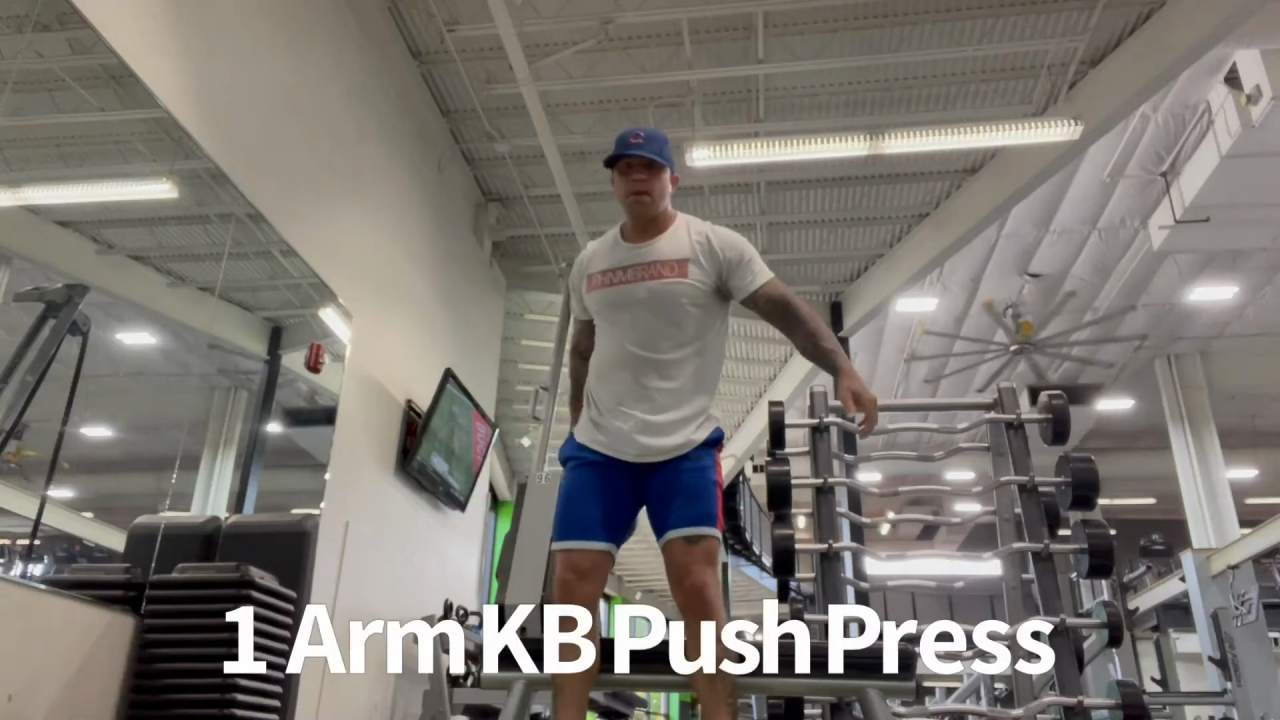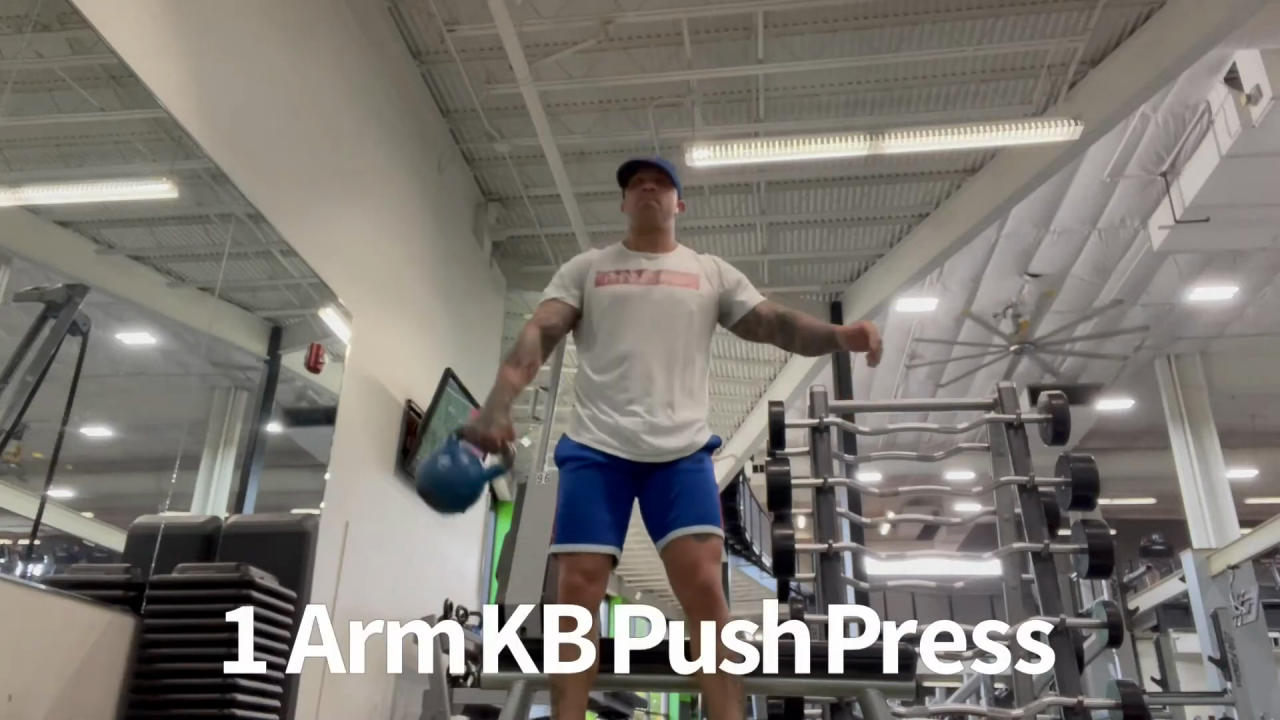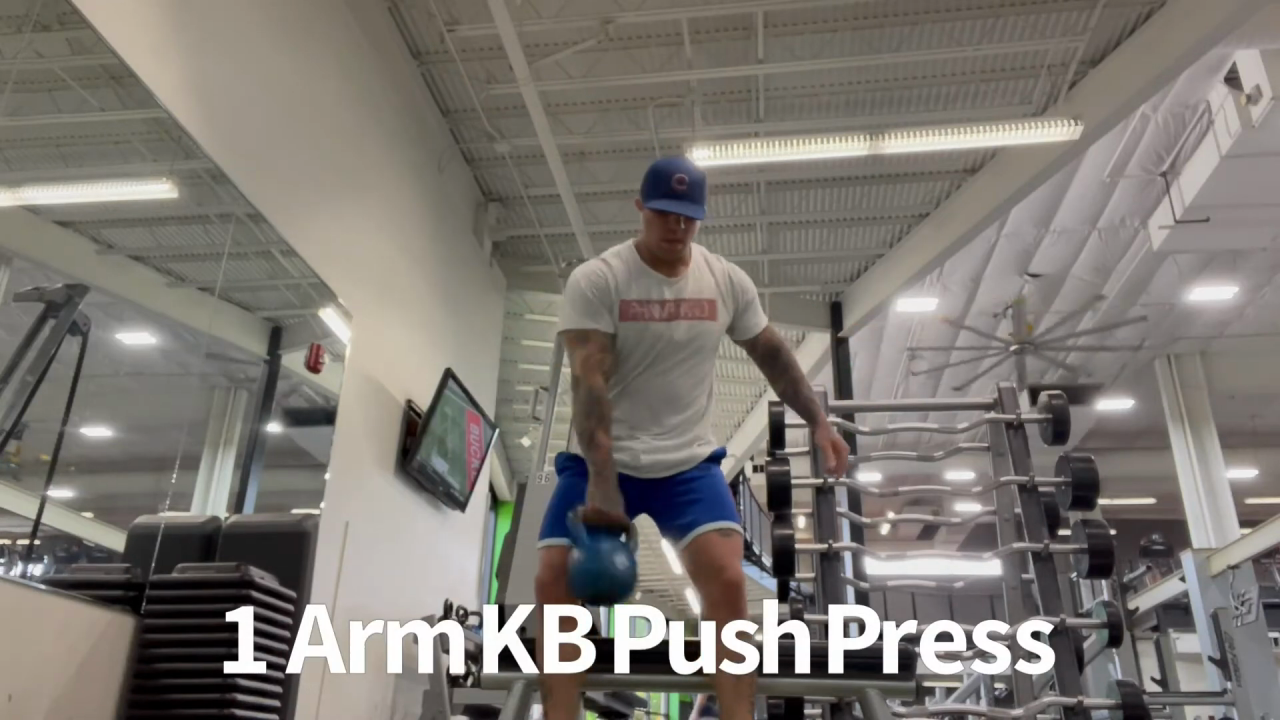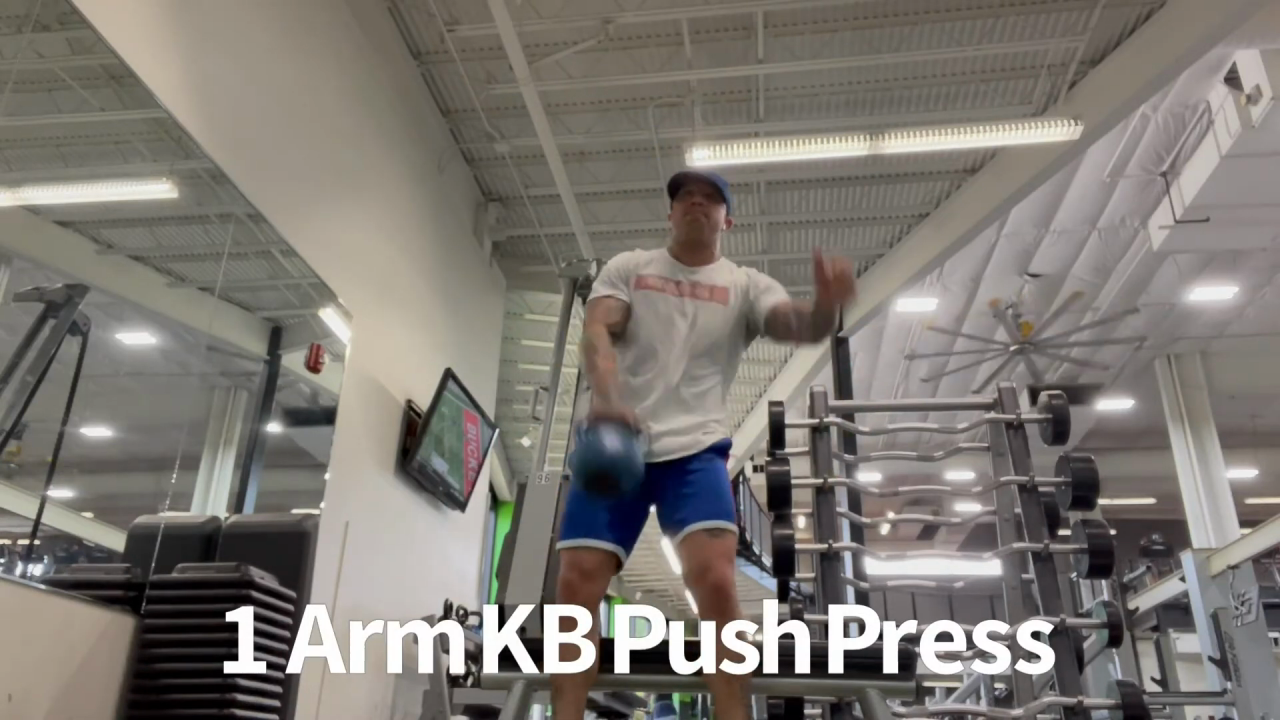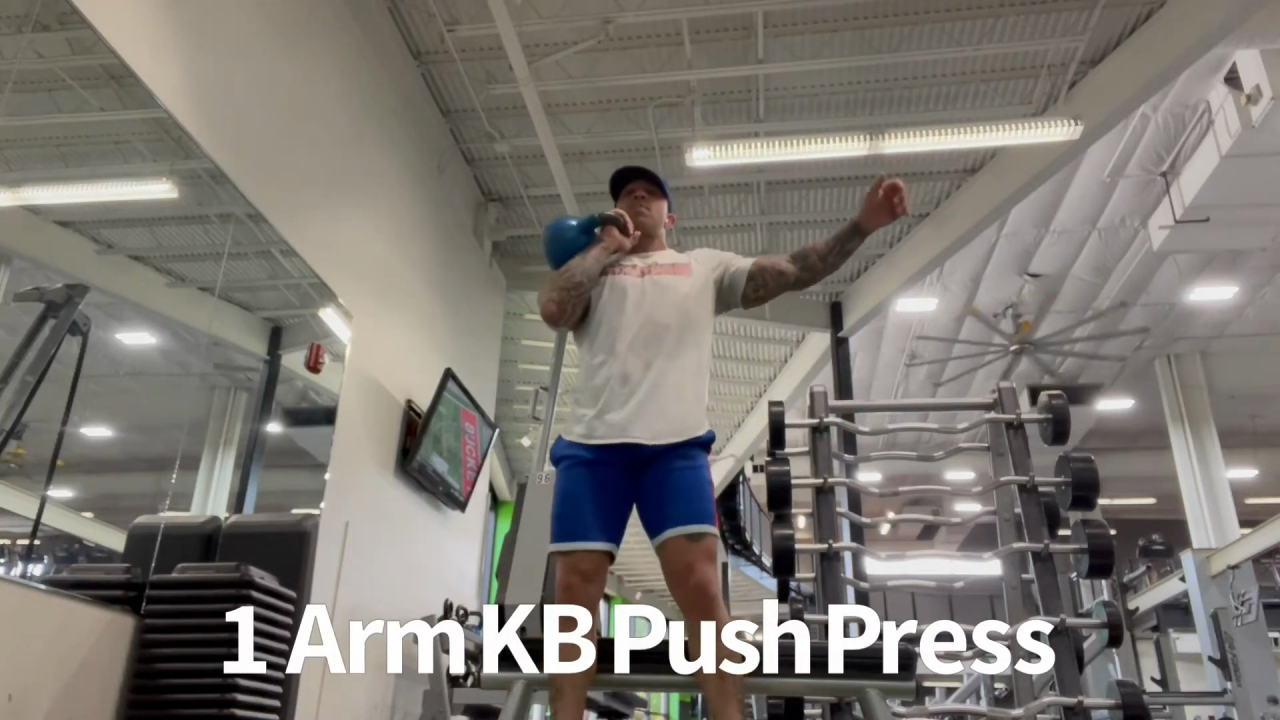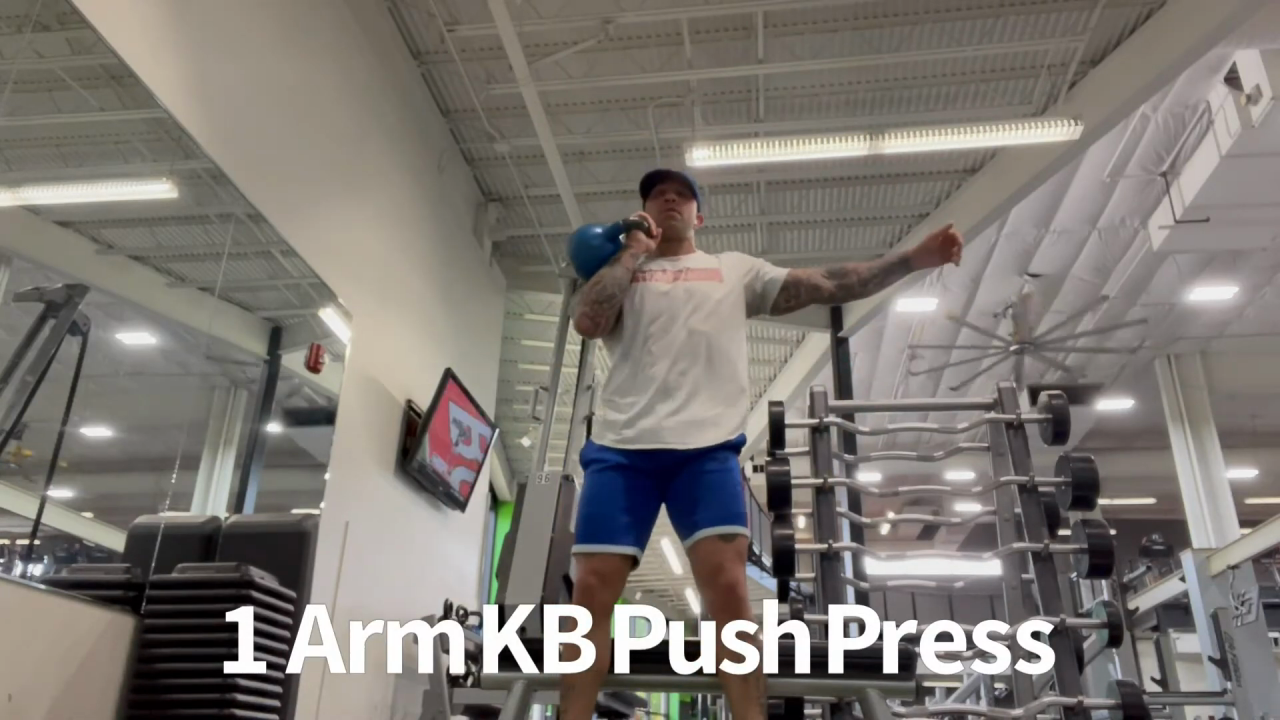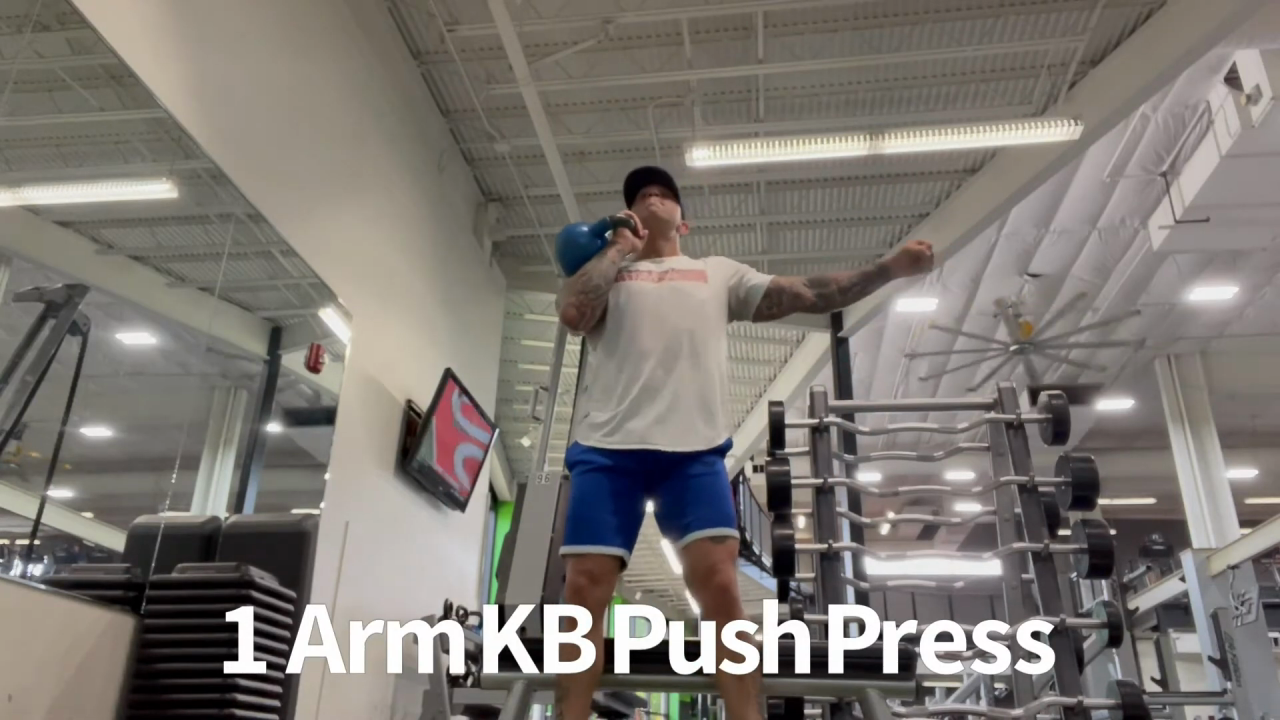
dt=0.7s
person 1, frame 1
left shoulder: (716, 246)
right shoulder: (589, 263)
left elbow: (786, 310)
left wrist: (844, 371)
right wrist: (579, 428)
left hip: (685, 447)
right hip: (597, 449)
left knee: (697, 590)
right knee: (572, 589)
person 1, frame 2
left shoulder: (713, 273)
right shoulder: (585, 268)
left elbow: (775, 323)
right elbow: (539, 336)
left wrist: (839, 334)
right wrist: (497, 407)
left hip: (682, 450)
right hip: (595, 448)
left knee: (704, 587)
right knee: (577, 590)
person 1, frame 3
left shoulder: (728, 281)
right shoulder: (595, 279)
left elbow: (772, 354)
right elbow: (589, 381)
left wrist: (817, 421)
right wrist: (601, 480)
left hip: (689, 463)
right hip: (602, 460)
left knee: (727, 583)
right knee: (555, 585)
person 1, frame 4
left shoulder: (747, 285)
right shoulder: (627, 269)
left elbow: (797, 326)
right elbow: (596, 334)
left wrist: (827, 302)
right wrist: (605, 401)
left hip: (695, 453)
left knee: (717, 583)
right knee: (575, 588)
person 1, frame 5
left shoulder: (705, 266)
right shoulder: (590, 268)
left elbow: (792, 272)
right elbow: (552, 309)
left wrist: (863, 225)
right wrist: (605, 247)
left hip: (675, 442)
right hip: (592, 443)
left knee: (701, 589)
right knee: (575, 590)
person 1, frame 6
left shoulder: (734, 269)
right shoulder: (618, 271)
left elbow: (826, 286)
right elbow: (586, 322)
left wrist: (915, 258)
right wrist: (632, 252)
left hip: (705, 447)
right hip: (621, 447)
left knee: (728, 588)
right knee: (592, 591)
person 1, frame 7
left shoulder: (717, 273)
right shoulder: (606, 272)
left elbow: (808, 294)
right elbow: (573, 312)
left wrist: (892, 266)
right wrist: (619, 247)
left hip: (694, 449)
right hip: (608, 449)
left knee: (721, 588)
right knee: (585, 591)
